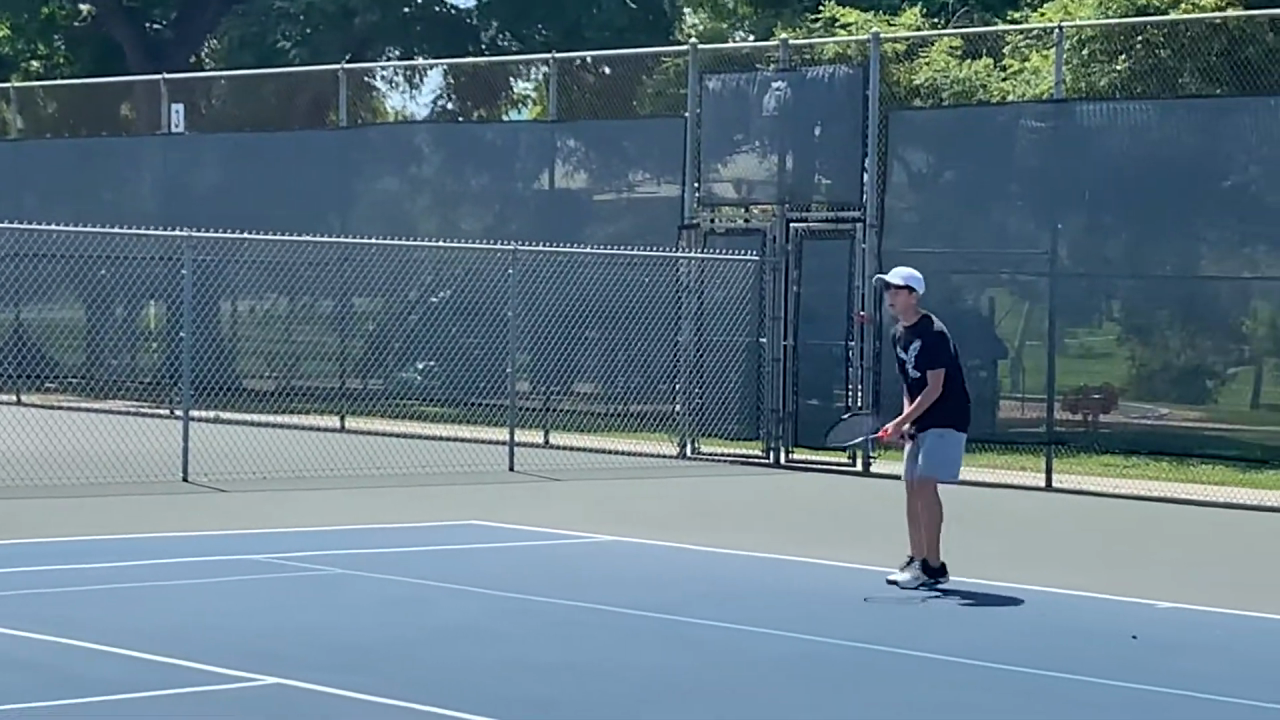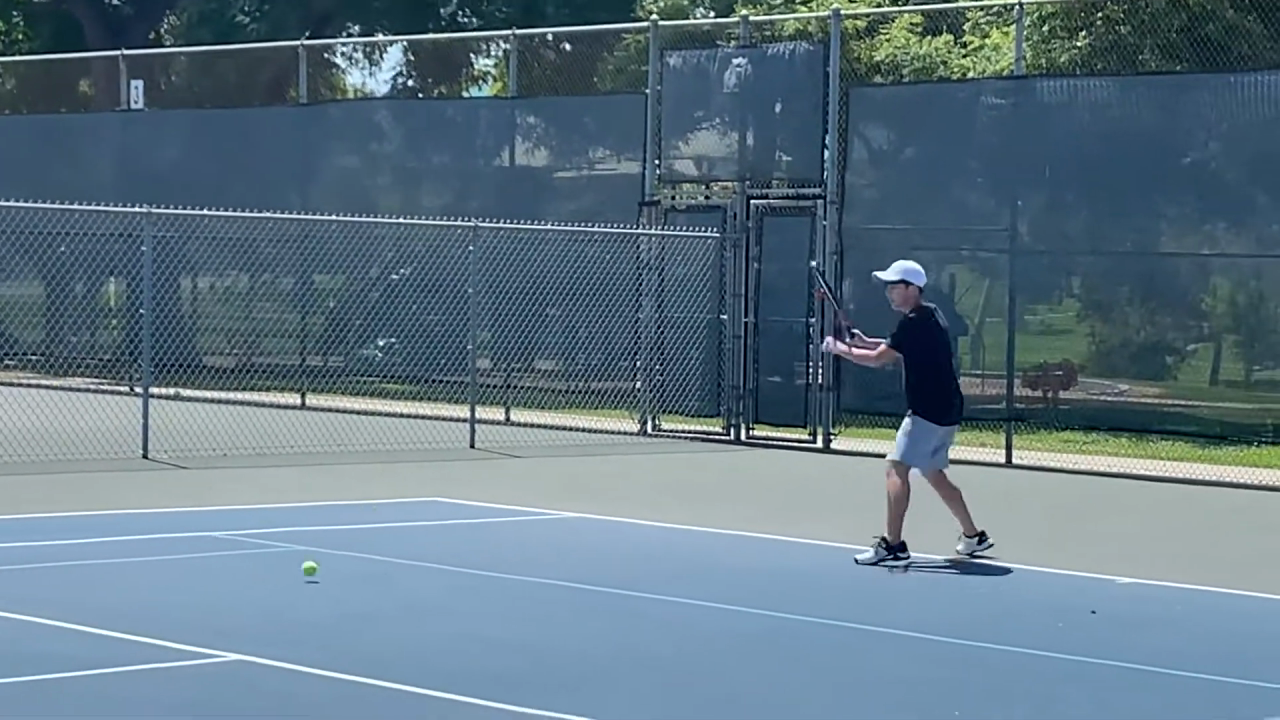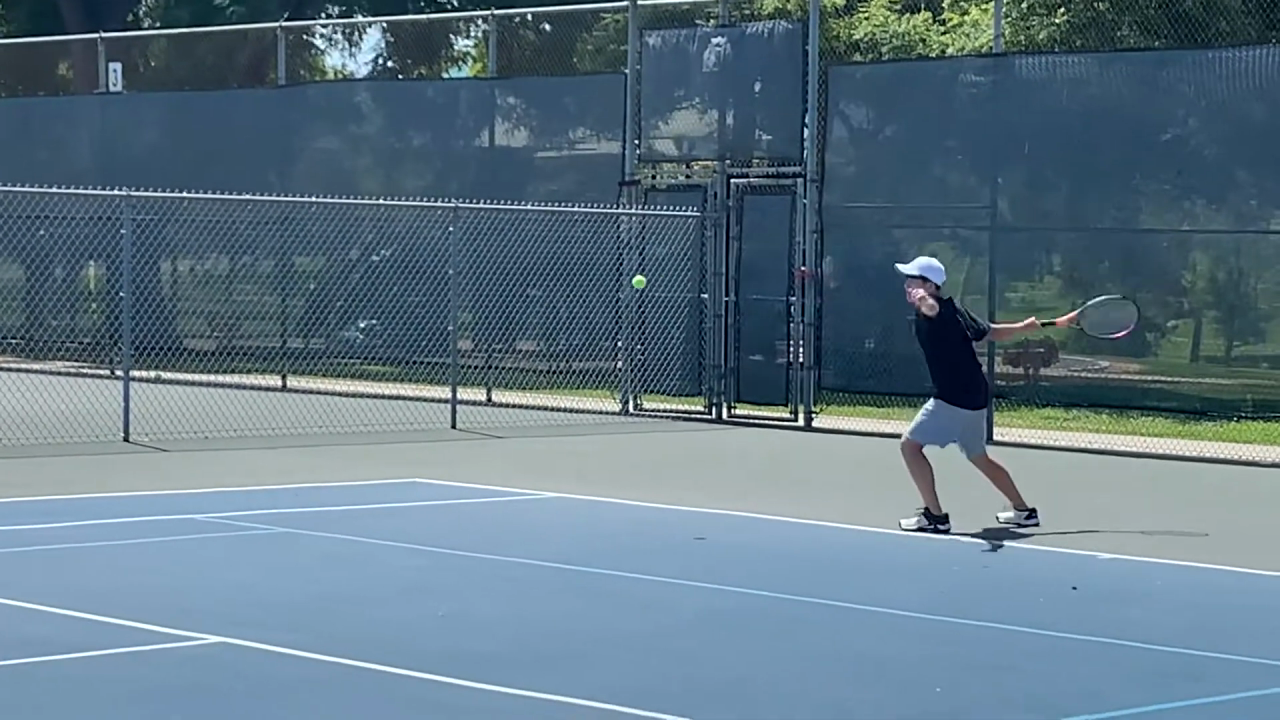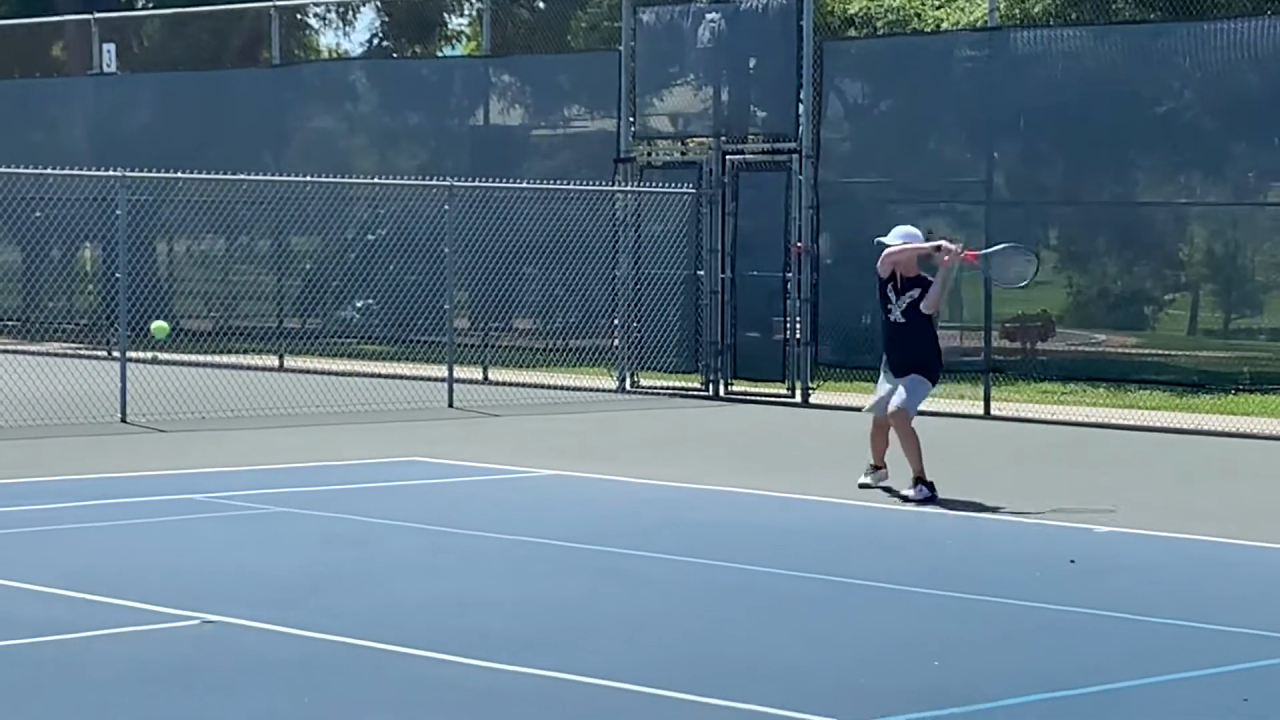
dt=0.5s
person 1, frame 1
left shoulder: (933, 332)
right shoulder: (898, 335)
left elbow: (935, 387)
left wrist: (901, 420)
right wrist: (908, 423)
left hip: (947, 420)
right hip: (925, 422)
left knee: (923, 486)
right knee: (914, 487)
left ankle: (934, 567)
right ankle: (917, 561)
person 1, frame 2
left shoulder: (914, 322)
right shoulder: (930, 315)
left elbow: (877, 358)
left wrist: (840, 349)
right wrist: (868, 342)
left hip: (928, 410)
right hip: (946, 409)
left knee: (895, 468)
right knee: (934, 474)
left ankle: (893, 544)
right ankle: (974, 536)
person 1, frame 3
left shoulder: (931, 308)
right shoulder: (953, 308)
left elbow: (930, 307)
right elbow: (996, 333)
left wrist: (921, 299)
right wrist: (1026, 327)
left hip: (952, 398)
right hip: (973, 397)
left knee: (910, 445)
right knee: (979, 457)
left ankle: (934, 515)
right ankle: (1024, 511)
person 1, frame 4
left shoulder: (927, 284)
right shoulder: (887, 276)
left elbow: (928, 308)
right elbow: (887, 257)
left wrist: (946, 268)
right wrist: (934, 246)
left hip: (920, 368)
right hip: (892, 366)
left knee: (899, 414)
right knee: (880, 418)
left ankle: (922, 482)
right ankle: (877, 468)
